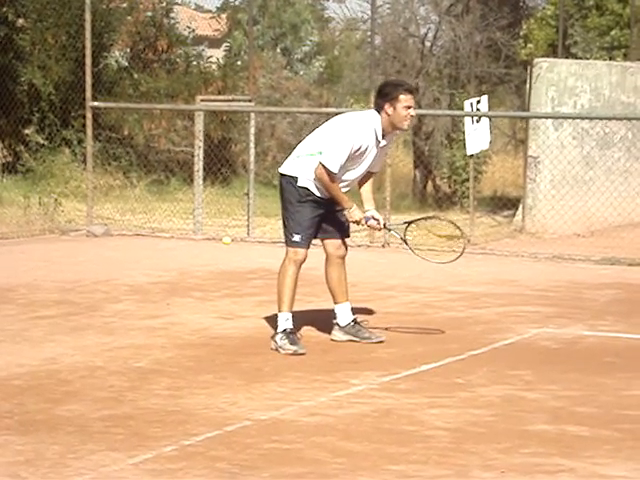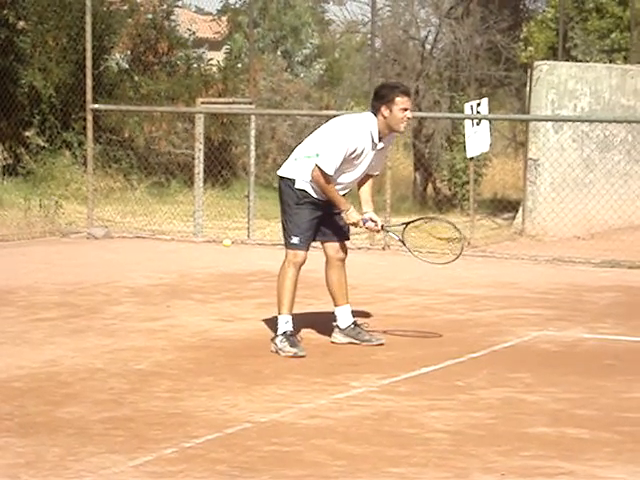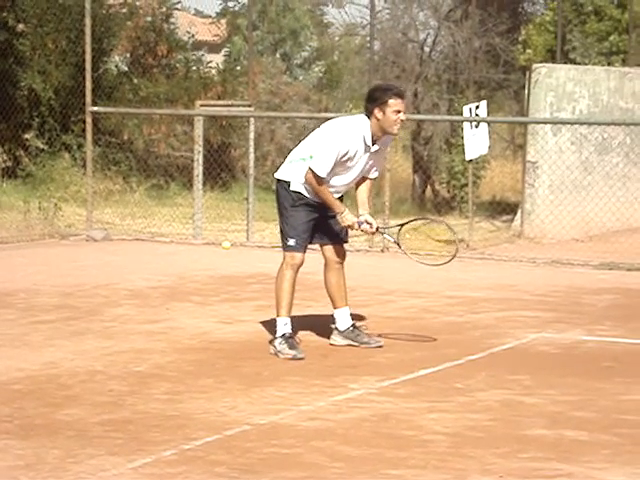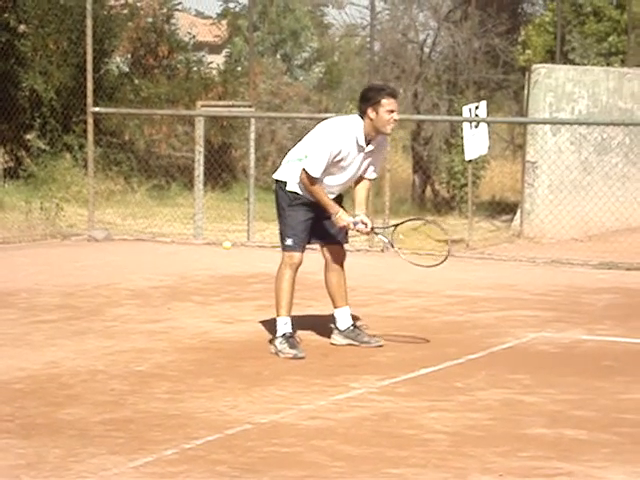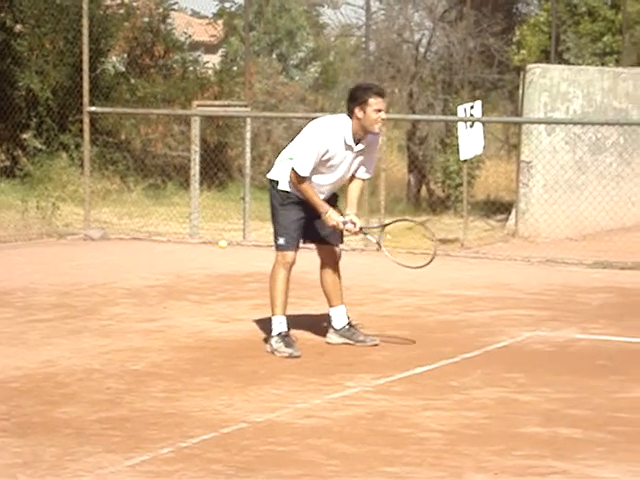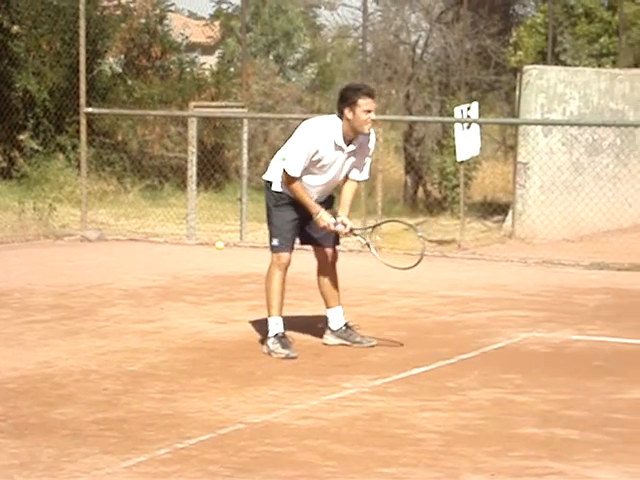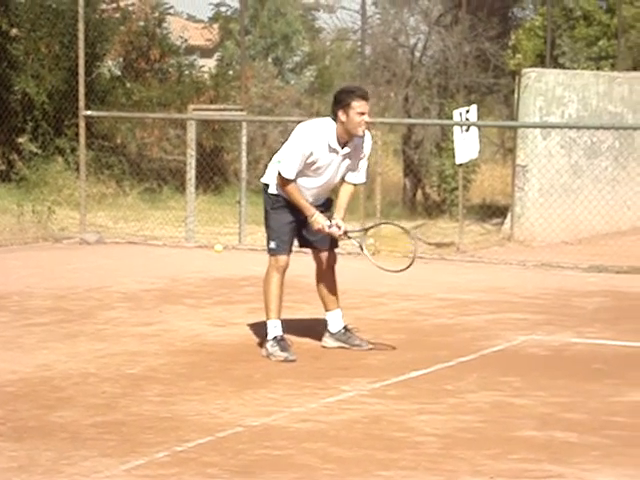
dt=0.1s
person 1, frame 1
left shoulder: (387, 134)
right shoulder: (355, 128)
left elbow: (367, 171)
right elbow: (322, 172)
left wrist: (369, 207)
right wrist: (349, 207)
left hip: (330, 188)
right hip: (302, 182)
left knee: (338, 251)
right knee: (297, 253)
left ankle: (344, 322)
right ankle: (283, 330)
person 1, frame 2
left shoulder: (386, 137)
right shoulder: (351, 130)
left elbow: (367, 174)
right elbow: (319, 174)
left wrist: (368, 209)
right wrist: (346, 209)
left hip: (329, 191)
right hip: (301, 184)
left knee: (337, 254)
right knee: (296, 256)
left ankle: (344, 325)
right ankle: (284, 332)
person 1, frame 3
left shoulder: (384, 140)
right shoulder: (343, 133)
left elbow: (366, 176)
right elbow: (313, 178)
left wrist: (364, 212)
right wrist: (341, 212)
left hip: (329, 193)
right hip: (297, 187)
left knee: (336, 256)
right knee: (293, 258)
left ankle: (343, 327)
right ankle: (283, 335)
person 1, frame 4
left shoulder: (381, 140)
right shoulder: (336, 133)
left elbow: (364, 176)
right elbow: (307, 178)
left wrist: (360, 212)
right wrist: (336, 212)
left hip: (328, 193)
right hip: (295, 188)
left knee: (336, 256)
right knee: (292, 257)
left ankle: (344, 327)
right ankle: (283, 334)
person 1, frame 5
left shoulder: (374, 139)
right shoulder: (324, 132)
left elbow: (358, 176)
right elbow: (297, 177)
left wrist: (351, 212)
right wrist: (326, 211)
left hip: (324, 193)
right hip: (289, 188)
left knee: (331, 255)
right knee: (286, 256)
left ankle: (339, 325)
right ankle: (278, 333)
person 1, frame 6
left shoulder: (367, 139)
right shoulder: (314, 132)
left elbow: (353, 178)
right elbow: (289, 178)
left wrist: (343, 214)
right wrist: (317, 212)
left hip: (320, 195)
right hip: (283, 190)
left knee: (329, 256)
right knee: (281, 257)
left ankle: (336, 327)
right ankle: (274, 334)
person 1, frame 7
left shoulder: (364, 142)
right shoulder: (309, 134)
left elbow: (350, 181)
right elbow: (284, 180)
left wrist: (338, 217)
right wrist: (311, 214)
left hip: (318, 198)
right hip: (282, 193)
left knee: (327, 260)
right knee: (280, 261)
left ankle: (335, 329)
right ankle: (273, 336)
